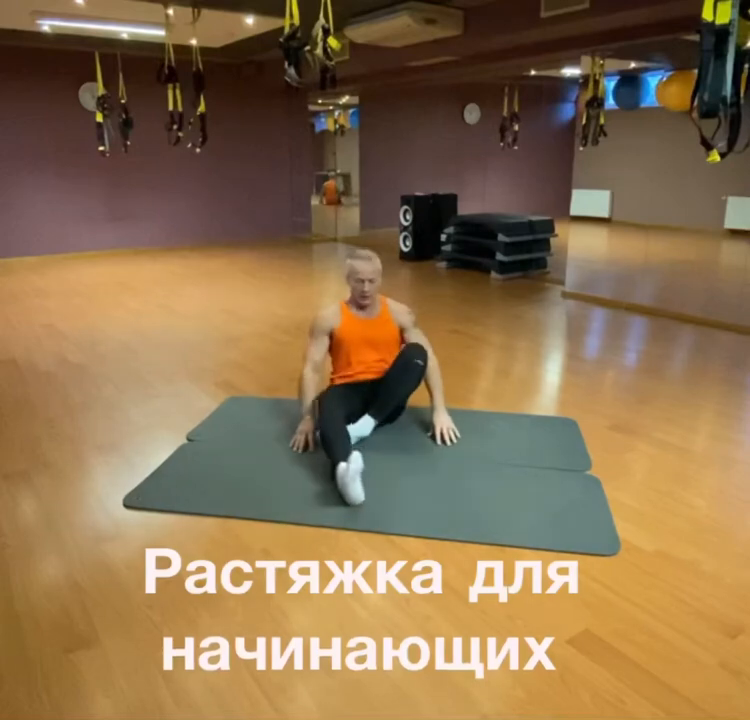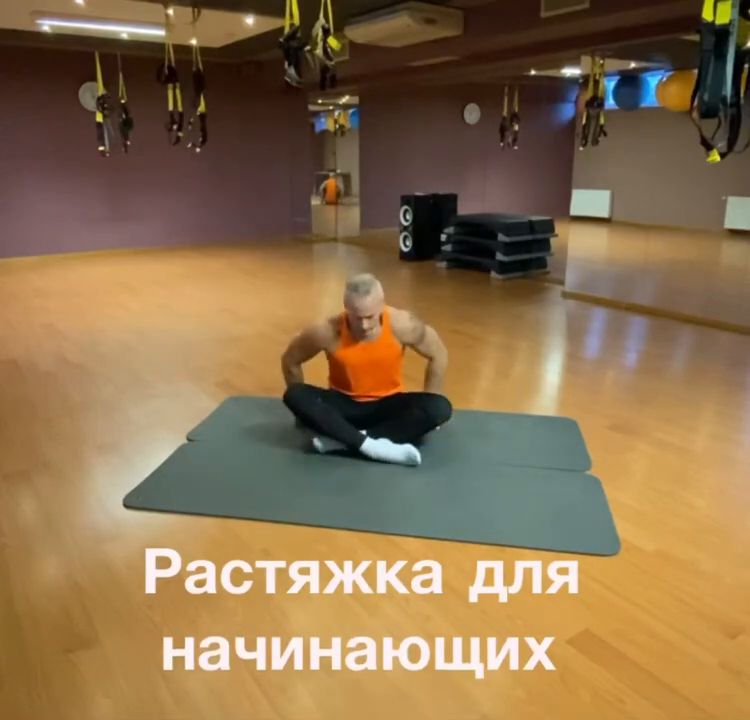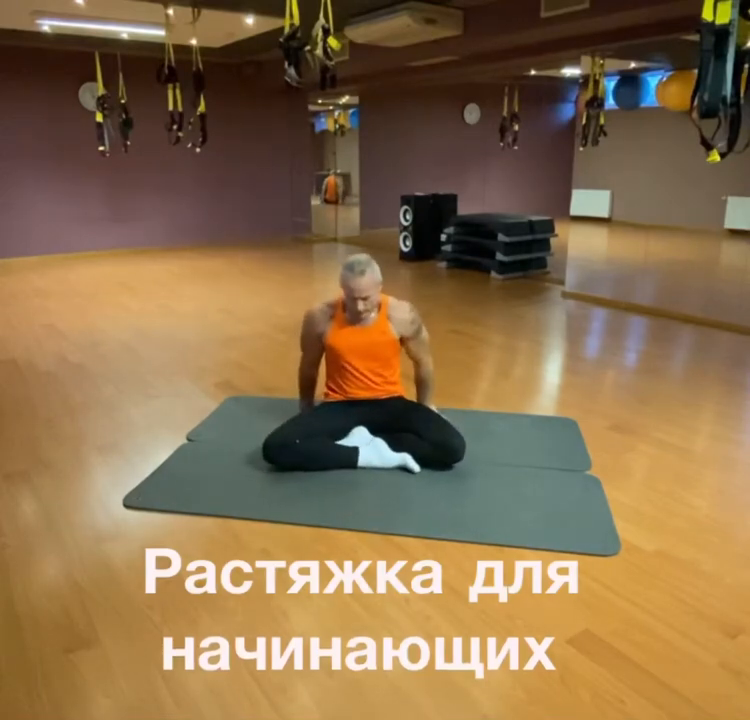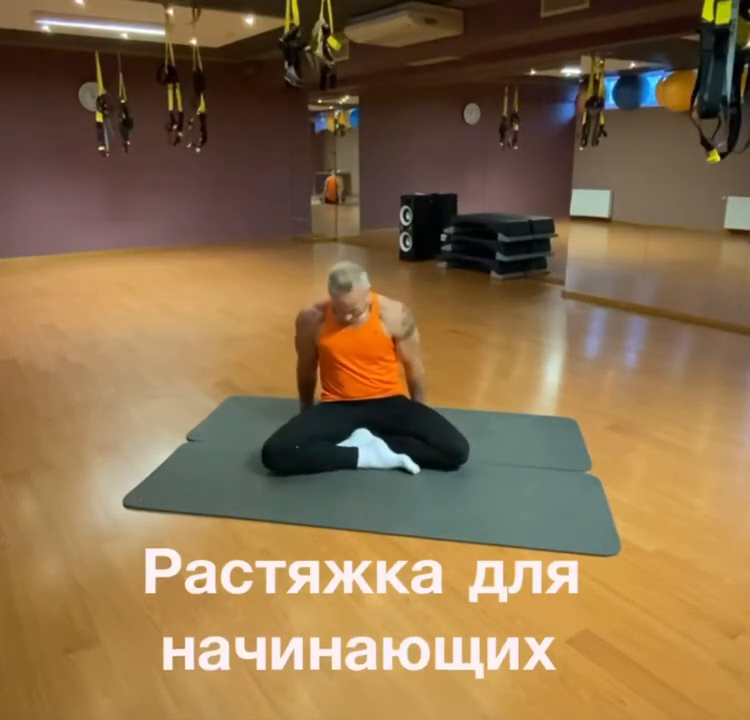
dt=1s
person 1, frame 1
left shoulder: (399, 314)
right shoulder: (329, 318)
left elbow: (429, 358)
right elbow: (312, 368)
left wrist: (440, 410)
right wrist: (307, 417)
left hip: (389, 397)
right hip: (348, 391)
left knee: (416, 353)
right knee: (326, 402)
left ankle: (363, 425)
right ankle: (344, 467)
person 1, frame 2
left shoulder: (402, 325)
right shoulder: (326, 332)
left elbow: (439, 355)
right elbow: (289, 361)
left wrist: (427, 402)
right wrist: (304, 409)
left hip: (389, 405)
right hip: (344, 405)
left knee: (440, 408)
right knee: (294, 396)
left ankle: (344, 438)
right ankle: (370, 446)
person 1, frame 3
left shoulder: (402, 316)
right shoulder: (320, 318)
left elbow: (423, 362)
right elbow: (309, 367)
left wrist: (425, 406)
right wrist: (306, 411)
left hip: (390, 404)
right hip: (341, 406)
left knee: (453, 448)
right knee: (275, 448)
left ankle: (359, 443)
right ankle: (366, 455)
person 1, frame 4
left shoulder: (394, 315)
right shoulder: (311, 319)
left elbow: (413, 365)
right elbow: (306, 369)
left wrist: (419, 413)
right wrist: (306, 412)
left hip: (389, 403)
right hip: (338, 406)
left knee: (456, 450)
right knee: (275, 453)
left ankle: (366, 442)
right ankle: (370, 455)
